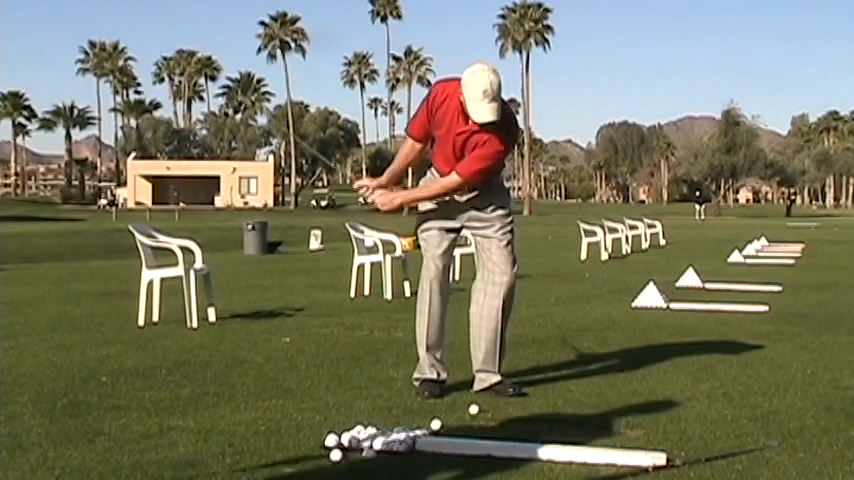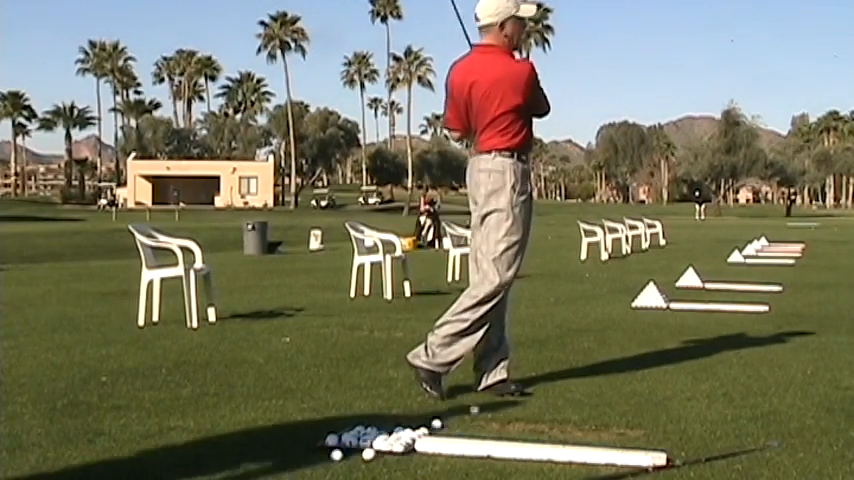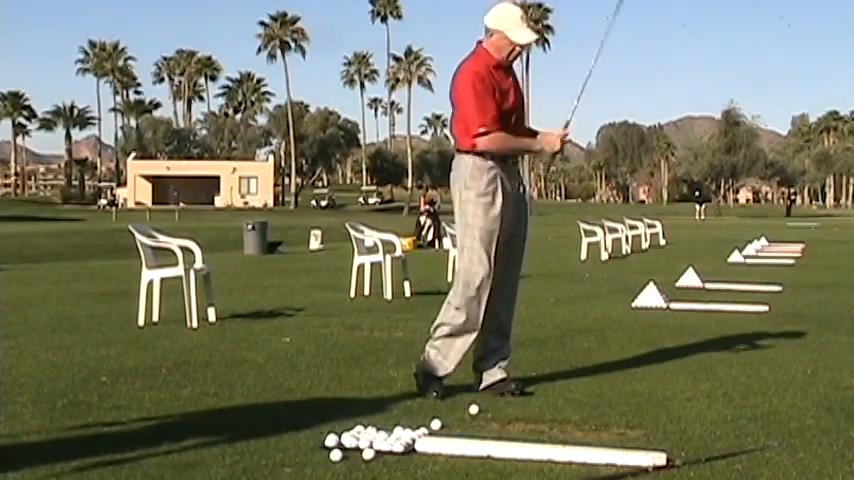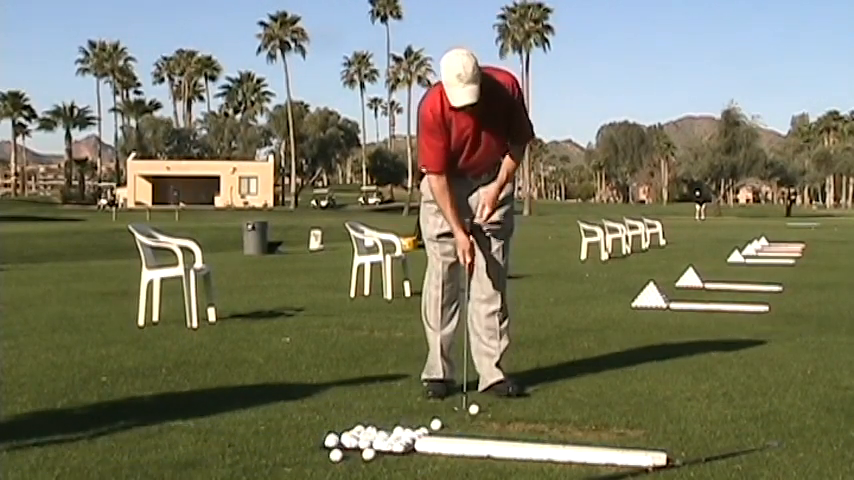
dt=1s
person 1, frame 1
left shoulder: (504, 131)
right shoulder: (441, 93)
left elbow: (457, 181)
right elbow: (417, 140)
left wrist: (400, 199)
right wrist: (386, 181)
left hip: (485, 198)
right hip: (439, 194)
left knee: (501, 275)
right knee: (434, 274)
left ankle: (487, 372)
right ankle: (430, 371)
person 1, frame 2
left shoulder: (459, 71)
right shoulder: (521, 71)
left elbow: (456, 131)
right elbow: (542, 110)
left hip: (481, 167)
right hip: (507, 171)
left knee: (488, 274)
right knee: (495, 277)
left ankle: (491, 371)
right ankle: (432, 356)
person 1, frame 3
left shoulder: (505, 68)
right shoulder: (475, 72)
right elbow: (483, 138)
left wrist: (537, 134)
right wrist: (539, 142)
left hip: (508, 179)
right hip: (480, 176)
left knee: (504, 277)
right knee: (476, 274)
left ankle: (493, 368)
right ankle: (435, 363)
person 1, frame 4
left shoulder: (506, 86)
right shoulder: (432, 106)
left elbow: (518, 141)
right elbow: (436, 175)
left wrist: (496, 191)
right wrist: (458, 232)
left hip: (493, 183)
right hip: (446, 187)
left knee: (492, 276)
right knee: (442, 276)
left ankle: (490, 370)
right ankle: (437, 370)
